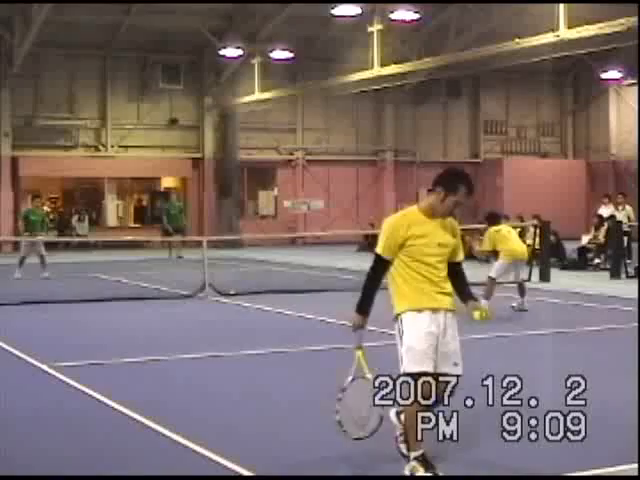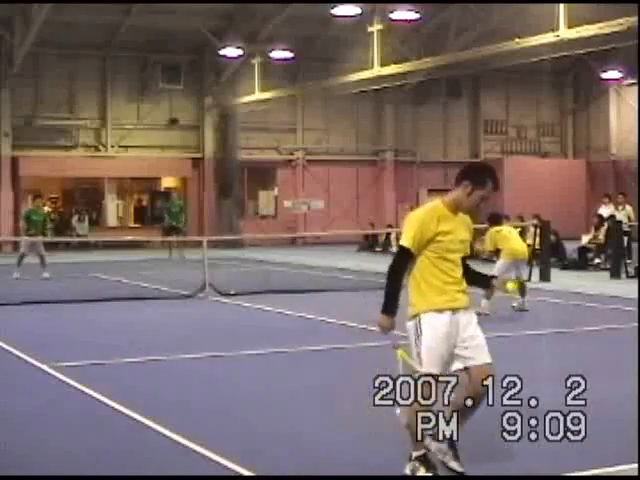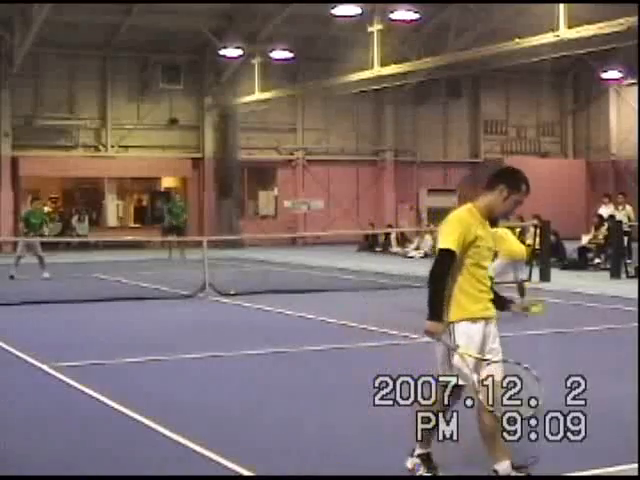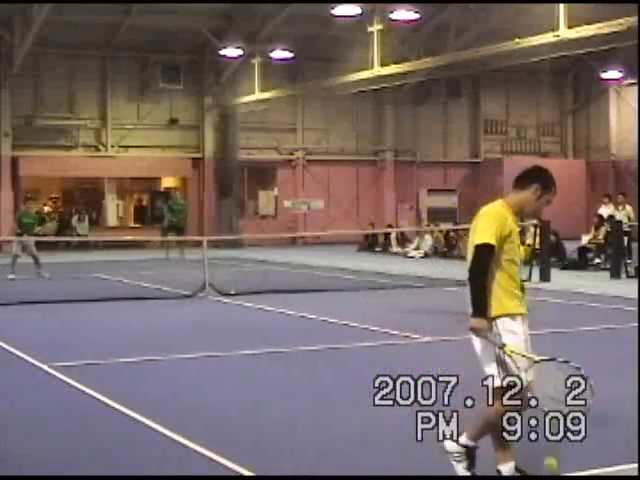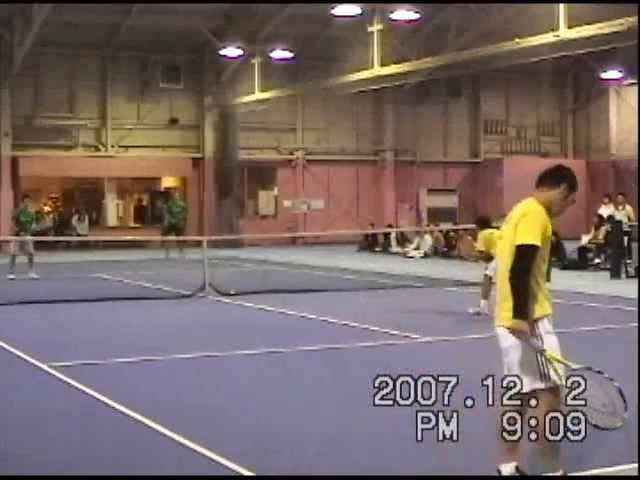
dt=0.2s
person 1, frame 1
left shoulder: (452, 228)
right shoulder: (400, 223)
right elbow: (377, 271)
left wrist: (469, 299)
right wrist: (362, 311)
left hip: (445, 313)
right hip: (414, 313)
left knee: (442, 387)
right knee: (421, 387)
left ankle: (403, 415)
right ankle: (416, 457)
person 1, frame 2
left shoulder: (465, 223)
right shoulder: (424, 216)
right elbow: (399, 266)
left wrist: (488, 281)
right wrist: (388, 312)
left hip: (461, 311)
right hip: (430, 313)
left knee: (482, 376)
right knee: (424, 388)
left ankle: (444, 438)
right ankle: (418, 457)
person 1, frame 3
left shoulder: (485, 226)
right shoulder: (461, 219)
right elbow: (440, 271)
left wrist: (505, 302)
right wrist: (435, 317)
left hip: (485, 320)
right hip: (460, 323)
right knee: (451, 395)
left ankle: (503, 466)
right ankle: (421, 453)
person 1, frame 4
left shoulder: (508, 219)
right shoulder: (495, 214)
right elbow: (478, 267)
right wrist: (480, 315)
left hip: (511, 317)
right hip: (497, 319)
left knee: (504, 394)
right knee: (516, 394)
left ankle: (506, 467)
right ankle: (464, 443)
person 1, frame 5
left shoulder: (520, 214)
right shoulder: (535, 214)
right elbow: (520, 268)
right wrist: (521, 316)
left hip: (511, 319)
right hip: (527, 321)
left knee: (522, 396)
right knee: (550, 395)
left ankle: (508, 467)
right ankle: (554, 473)
